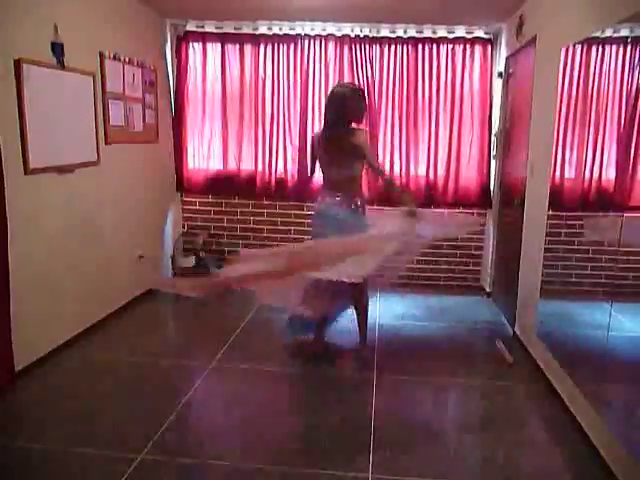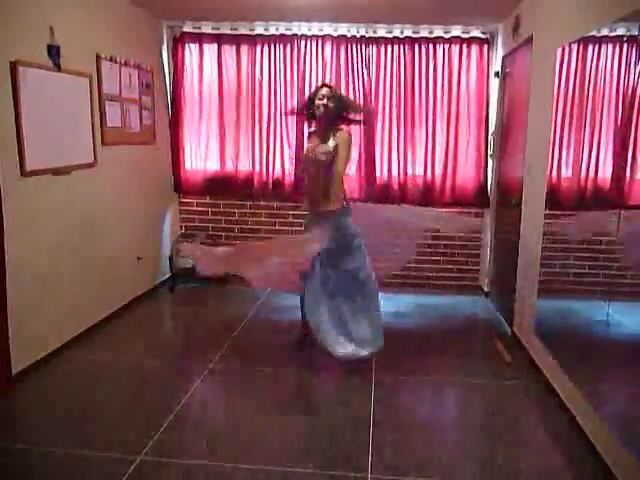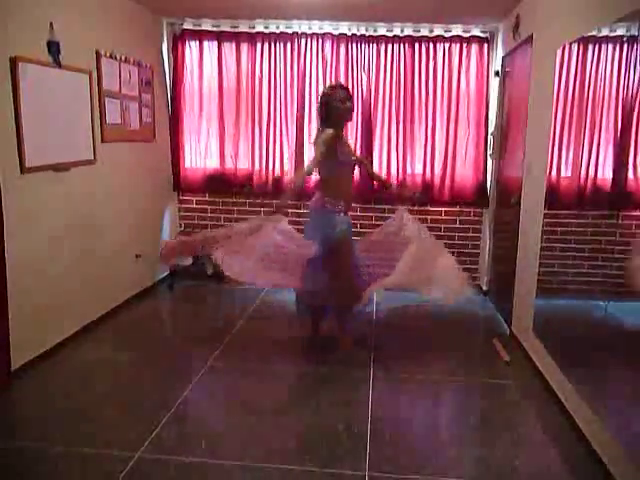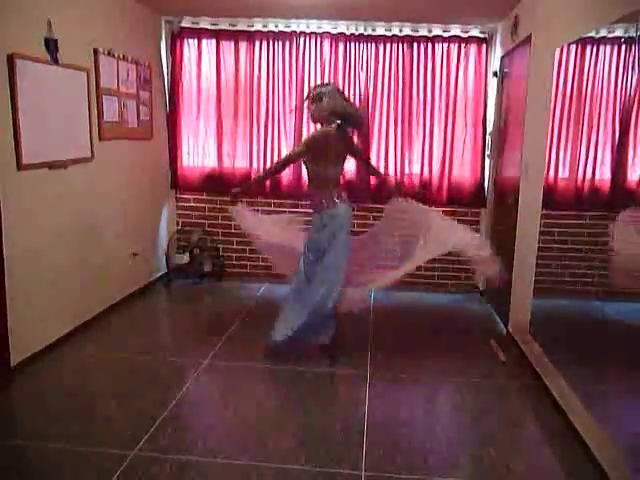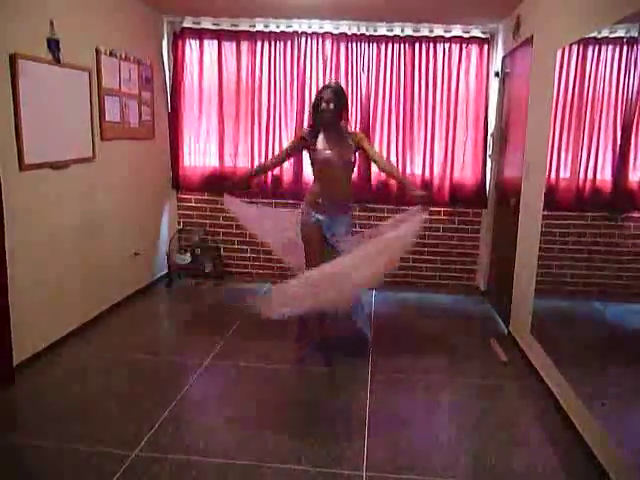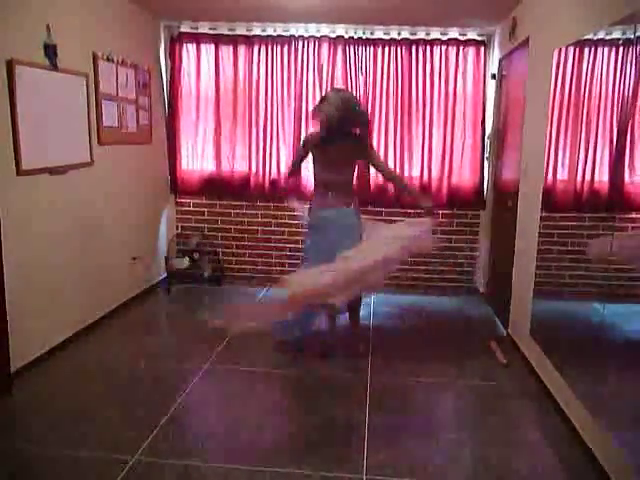
dt=0.5s
person 1, frame 1
left shoulder: (319, 138)
right shoulder: (357, 136)
left elbow: (308, 170)
right elbow: (379, 170)
right wrist: (406, 200)
left hip: (324, 208)
right hip: (349, 211)
left knee: (327, 279)
right knee: (357, 280)
left ankle: (317, 336)
right ankle: (363, 342)
person 1, frame 2
left shoulder: (343, 135)
right shoulder: (311, 138)
left elbow: (339, 169)
left wrist: (333, 203)
left hip: (337, 216)
right hip: (315, 214)
left knee: (339, 278)
right knee: (306, 274)
left ankle: (350, 336)
right ankle: (308, 328)
person 1, frame 3
left shoulder: (340, 137)
right shoulder: (327, 135)
left elbow: (361, 165)
right elbow: (309, 167)
left wrist: (385, 182)
right wrist: (288, 196)
left hip: (335, 211)
right hip: (330, 212)
left knee: (325, 275)
right knee: (348, 279)
left ankle: (316, 332)
right ankle: (342, 337)
person 1, frame 4
left shoulder: (322, 135)
right shoulder: (342, 133)
left elbow: (284, 163)
right elbow: (366, 162)
left wrist: (247, 186)
right wrist: (386, 183)
left hip: (328, 208)
right hip: (338, 205)
left knee: (318, 276)
right knee: (328, 278)
right ankle: (325, 338)
person 1, frame 5
left shoulder: (354, 138)
right shoulder: (310, 135)
left elbow: (381, 161)
right elbow: (277, 159)
left wrist: (408, 185)
right wrist: (243, 178)
left hip: (342, 214)
right hip: (315, 212)
left ankle: (319, 333)
right ankle: (305, 338)
person 1, frame 6
left shoulder: (313, 138)
right shoulder: (359, 141)
left elbow: (294, 168)
right elbow: (388, 172)
left wrist: (287, 180)
right wrist: (420, 198)
left hip: (320, 211)
right hip: (347, 213)
